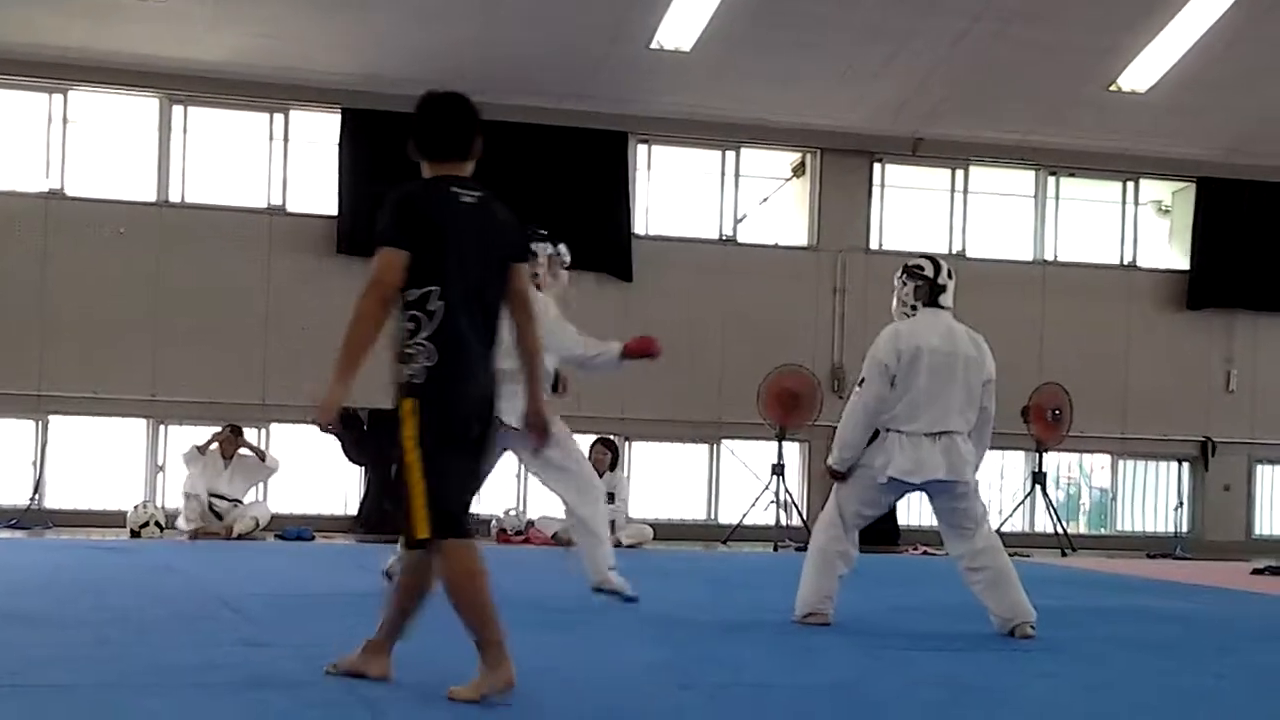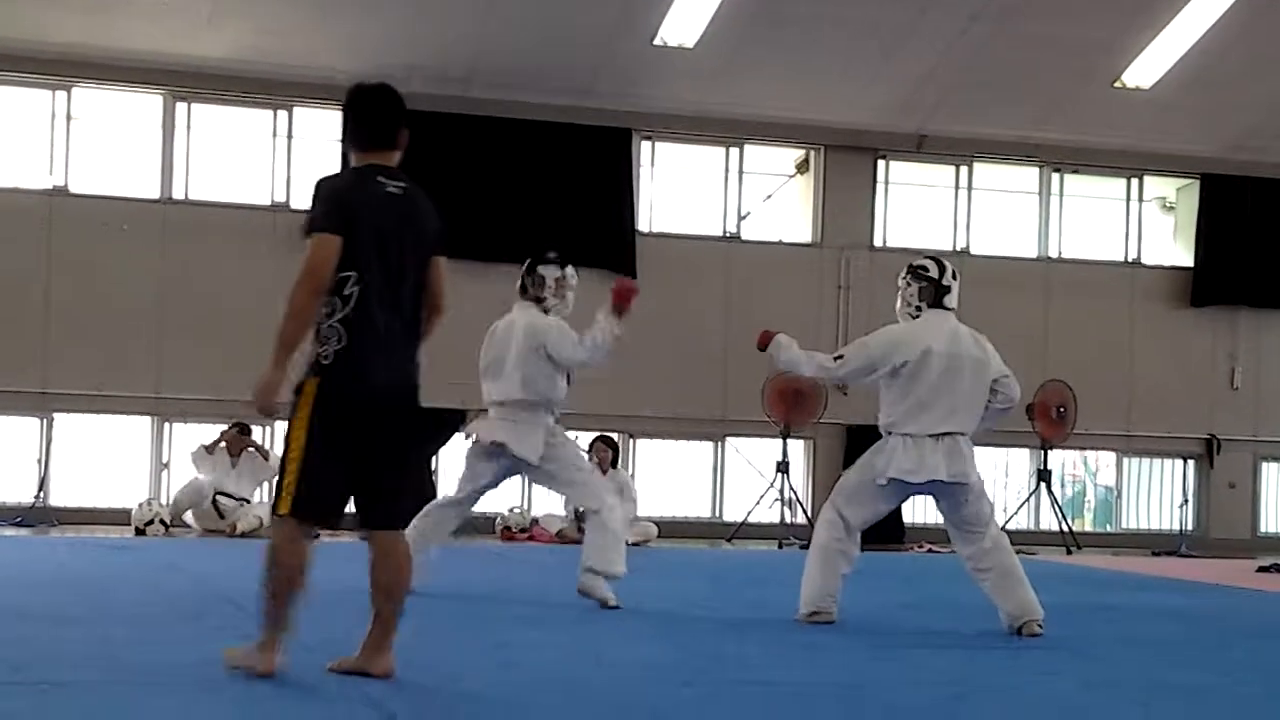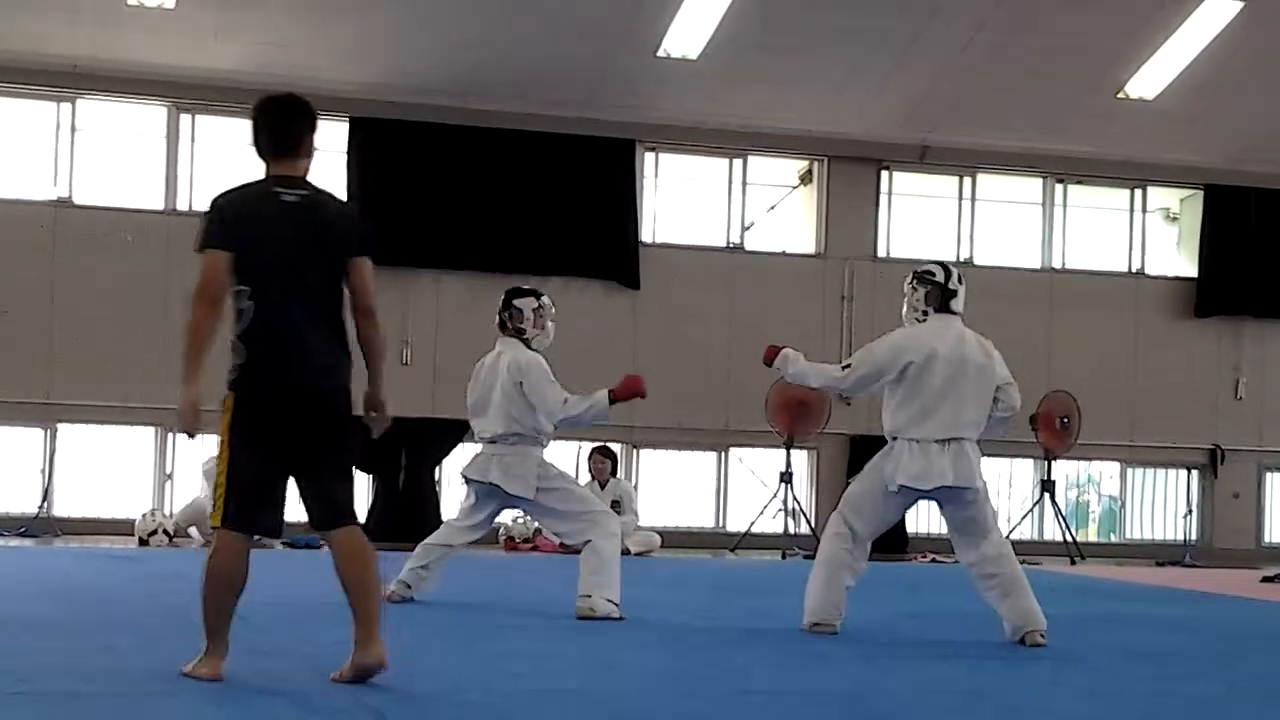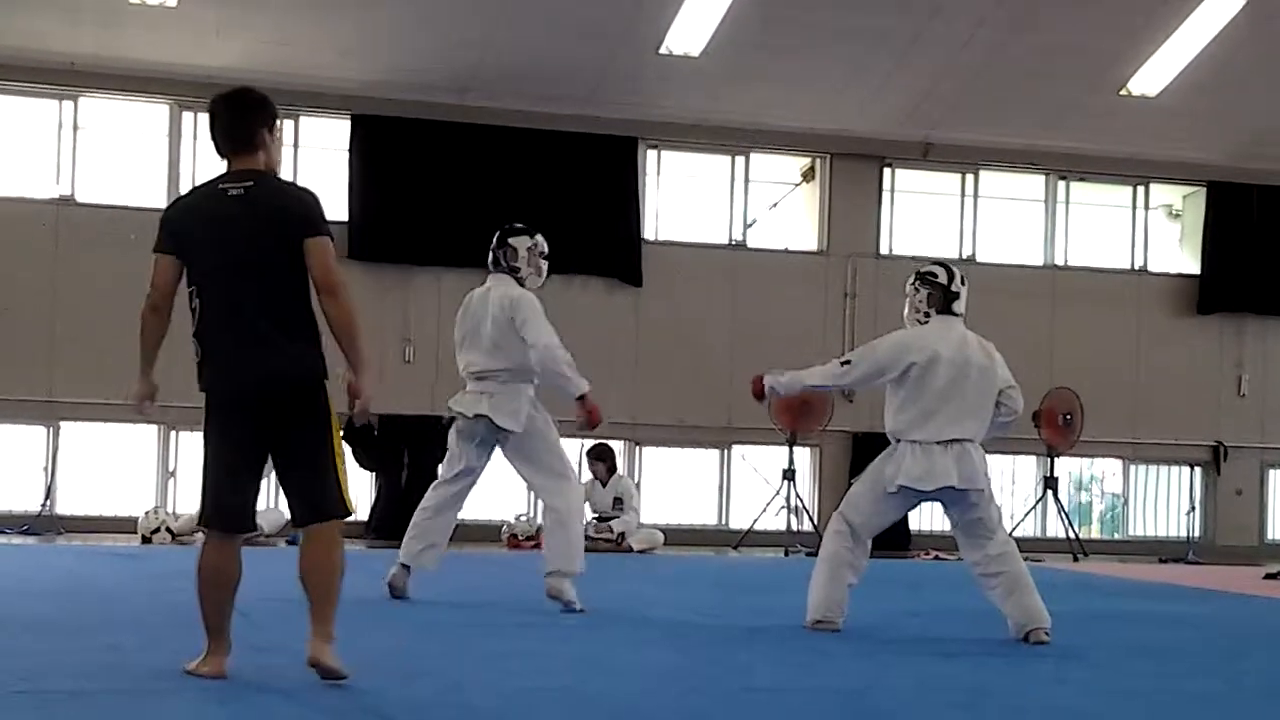
dt=0.4s
person 1, frame 1
left shoulder: (409, 204)
right shoulder: (500, 217)
left elbow: (377, 297)
right elbow: (523, 313)
left wrist: (339, 381)
right wrist: (535, 396)
left hip: (429, 390)
right hip: (477, 392)
left knee: (442, 536)
right knee: (431, 531)
left ankle: (495, 660)
right ankle: (378, 650)
person 1, frame 2
left shoulder: (337, 192)
right shoulder: (422, 207)
left elbow: (315, 282)
right elbow: (434, 302)
left wrist: (277, 365)
left hip: (340, 376)
right hip: (398, 382)
left knee: (294, 515)
right knee: (387, 525)
left ankle: (266, 645)
right ankle: (379, 650)
person 1, frame 3
left shoulder: (231, 209)
right shoulder: (340, 217)
left elbow: (207, 300)
right elbow: (366, 308)
left wrist: (190, 381)
right wrist: (377, 383)
left hip: (258, 389)
right hip: (326, 390)
left knee: (233, 528)
right knee: (340, 520)
left ankle: (213, 655)
right ankle: (368, 643)
person 1, frame 4
left shoulder: (184, 213)
right shoulder: (297, 203)
left elbow: (157, 306)
right elbow: (331, 291)
left wrist: (146, 373)
right wrist: (357, 368)
left hip: (229, 387)
right hip: (297, 382)
left knee: (223, 527)
right knee: (320, 516)
left ankle: (215, 651)
right ankle: (322, 638)
person 2, frame 1
left shoulder: (896, 337)
right shoulder: (975, 344)
left elbow: (867, 403)
right elbow: (983, 415)
left wrist: (841, 458)
right wrist: (970, 464)
left hip: (898, 452)
right hip: (952, 456)
left knee: (838, 518)
right knee: (974, 537)
left ankle: (815, 606)
right ankle: (1018, 617)
person 2, frame 2
left shoulder: (899, 338)
right shoulder: (978, 344)
left elbow: (835, 367)
right elbow: (1008, 394)
left wrist: (780, 347)
left hip: (900, 454)
right hip: (954, 457)
left knee: (840, 518)
right knee: (982, 536)
left ankle: (818, 606)
right ankle: (1025, 616)
person 2, frame 3
left shoulder: (907, 341)
right shoulder: (984, 349)
left elbow: (844, 377)
right elbow: (1008, 402)
left wrist: (786, 361)
left hip: (907, 459)
right hip: (960, 463)
left knee: (847, 529)
right knee: (986, 544)
left ankle: (822, 616)
right ankle: (1029, 626)
person 2, frame 4
left shoulder: (907, 344)
right shoulder: (985, 351)
left elbow: (842, 373)
right elbow: (1011, 406)
left wrist: (774, 383)
left hip: (910, 462)
right hip: (963, 464)
left knee: (849, 528)
right knee: (990, 543)
left ankle: (824, 614)
right ankle: (1033, 623)
person 3, frame 1
right shoulder: (533, 302)
right elbow: (571, 348)
left wrist: (546, 376)
right wrist: (624, 350)
right hip: (520, 407)
right knee: (584, 487)
right ankle: (603, 572)
person 3, frame 2
left shoulder: (500, 328)
right shoulder: (545, 326)
right elbow: (586, 355)
right wrist: (614, 312)
left hip: (495, 429)
right hip: (534, 435)
left knee: (456, 502)
right knee: (601, 500)
right ankle: (595, 575)
person 3, frame 3
left shoulder: (484, 365)
right shoulder: (528, 362)
right elbow: (562, 410)
right wrist: (614, 396)
left hip: (487, 463)
right hip: (524, 466)
left knee: (461, 528)
right knee: (601, 523)
left ankle: (403, 584)
right ankle: (595, 599)
person 3, frame 4
left shoulder: (473, 300)
right shoulder: (521, 299)
right elbow: (547, 350)
right wrist: (582, 394)
left hip: (475, 401)
right hip: (514, 403)
left knee: (448, 487)
right knee: (562, 487)
left ankle: (404, 569)
right ankle: (559, 576)
